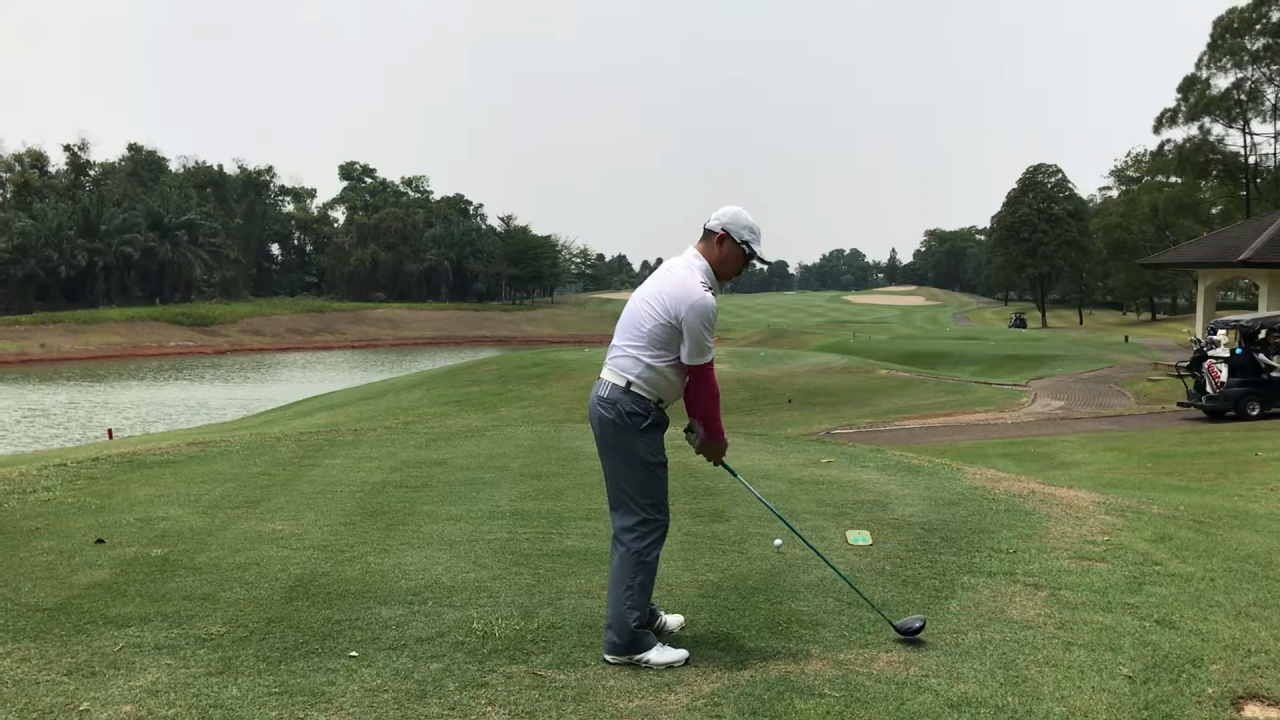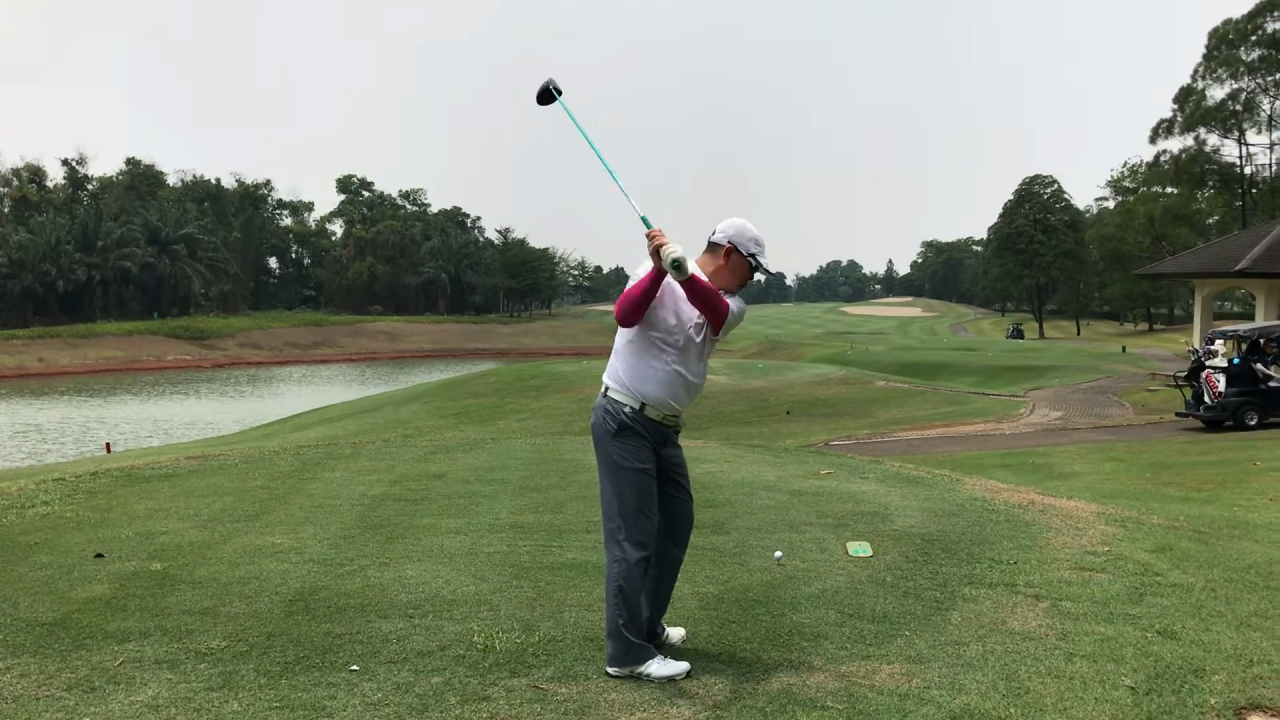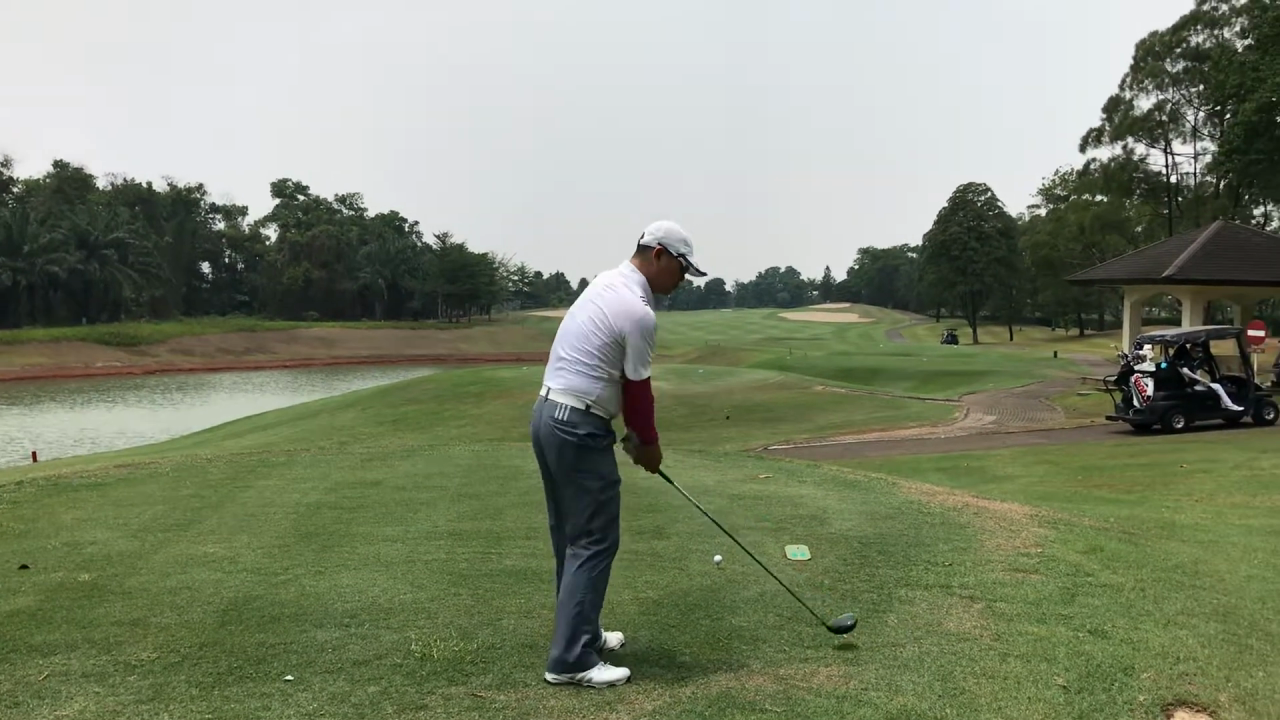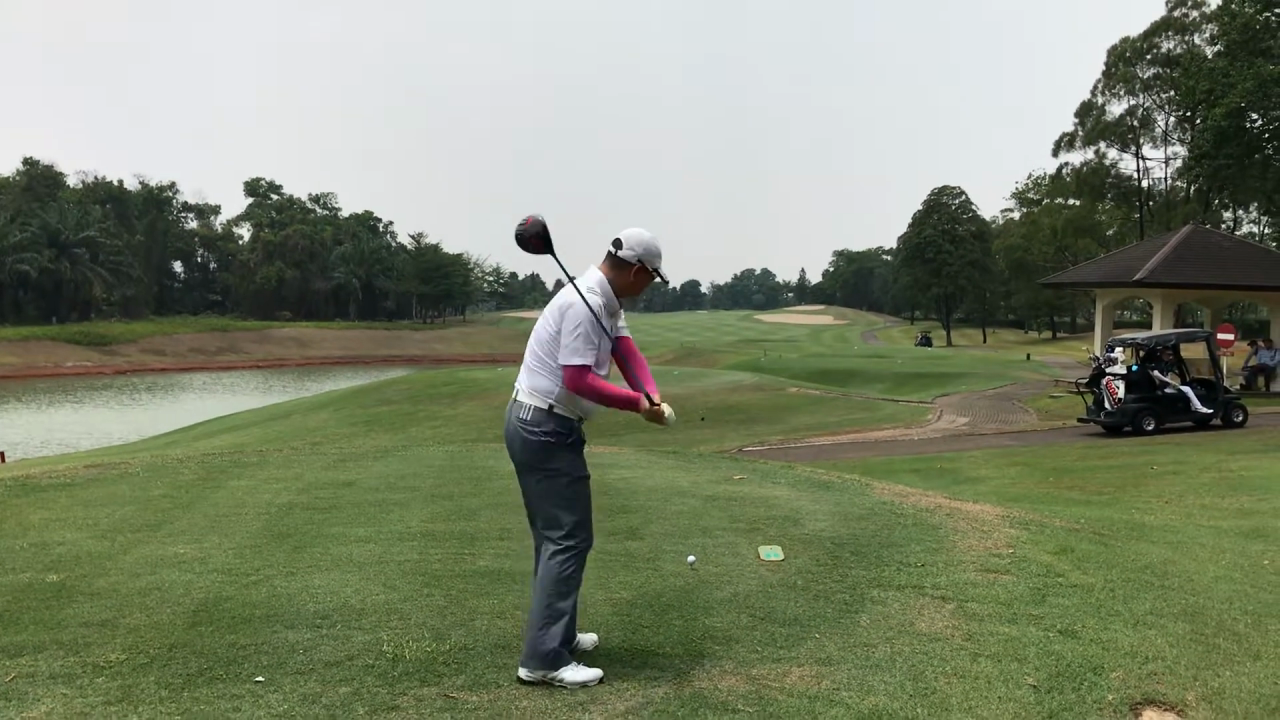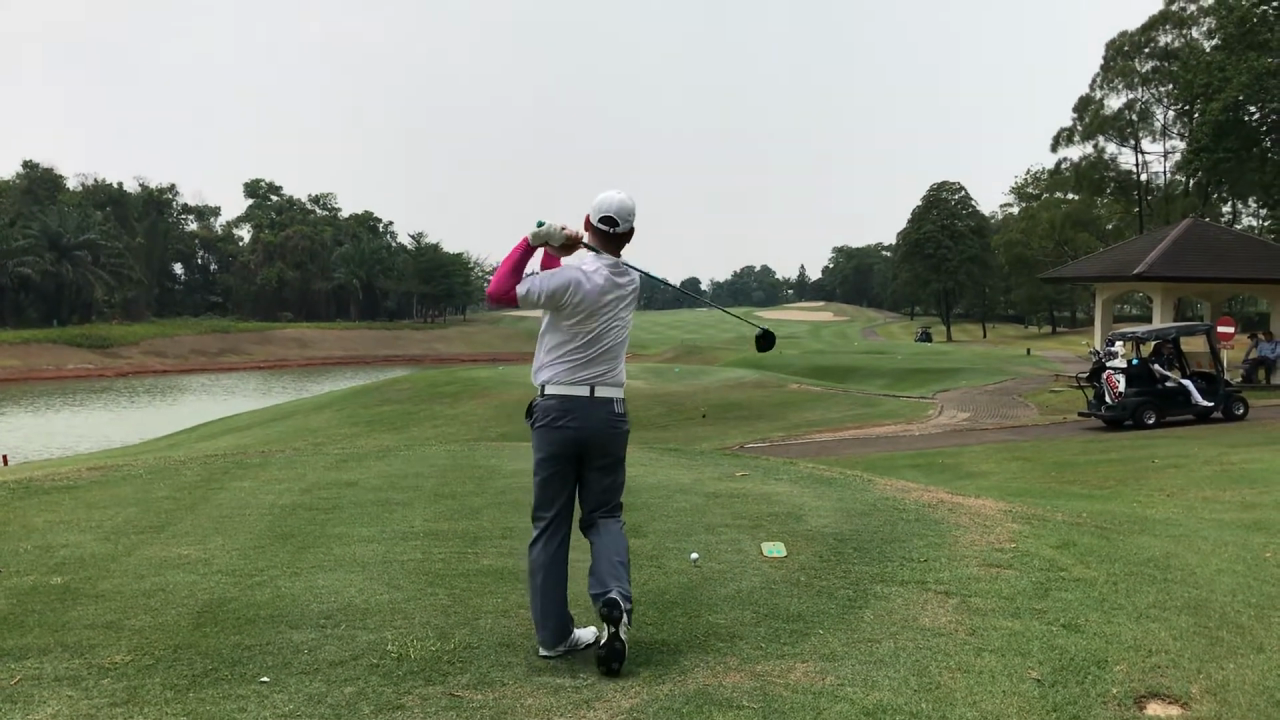
dt=1s
person 1, frame 1
left shoulder: (678, 269)
right shoulder: (697, 297)
right elbow: (702, 378)
left wrist: (697, 421)
right wrist: (715, 435)
left hip: (620, 404)
right hip: (629, 412)
left knee: (641, 516)
right knee: (642, 522)
left ankle: (637, 612)
right ankle: (626, 640)
person 1, frame 2
left shoulder: (730, 302)
right shoulder: (655, 277)
left elbow: (714, 308)
right elbow: (625, 315)
left wrist: (679, 264)
right wrist: (660, 267)
left hip: (661, 428)
right hip: (624, 422)
left knee: (674, 527)
right knee: (633, 536)
left ankle: (645, 627)
right ankle: (627, 651)
person 1, frame 3
left shoulder: (609, 285)
right shoulder: (636, 312)
right elbow: (638, 393)
left wrist: (637, 434)
right wrist: (646, 444)
left hip: (555, 419)
right hip: (578, 428)
left knee: (574, 534)
right knee: (592, 541)
left ankle: (580, 633)
right ankle: (569, 659)
person 1, frame 4
left shoulder: (602, 301)
right shoulder: (586, 304)
left elbow: (626, 349)
right elbow: (575, 382)
left wrist: (650, 390)
right wrist: (636, 401)
left hip: (530, 422)
right hip: (546, 428)
left knee: (556, 532)
right knee: (566, 539)
left ankle: (556, 634)
right ankle: (542, 658)
person 1, frame 5
left shoulder: (571, 280)
right shoulder: (632, 280)
left elbow: (499, 292)
left wrist: (535, 241)
right wrist: (551, 251)
left hip: (556, 411)
right hip: (608, 413)
left knee: (550, 525)
right knee: (604, 517)
left ankle: (554, 634)
right ankle: (614, 601)
